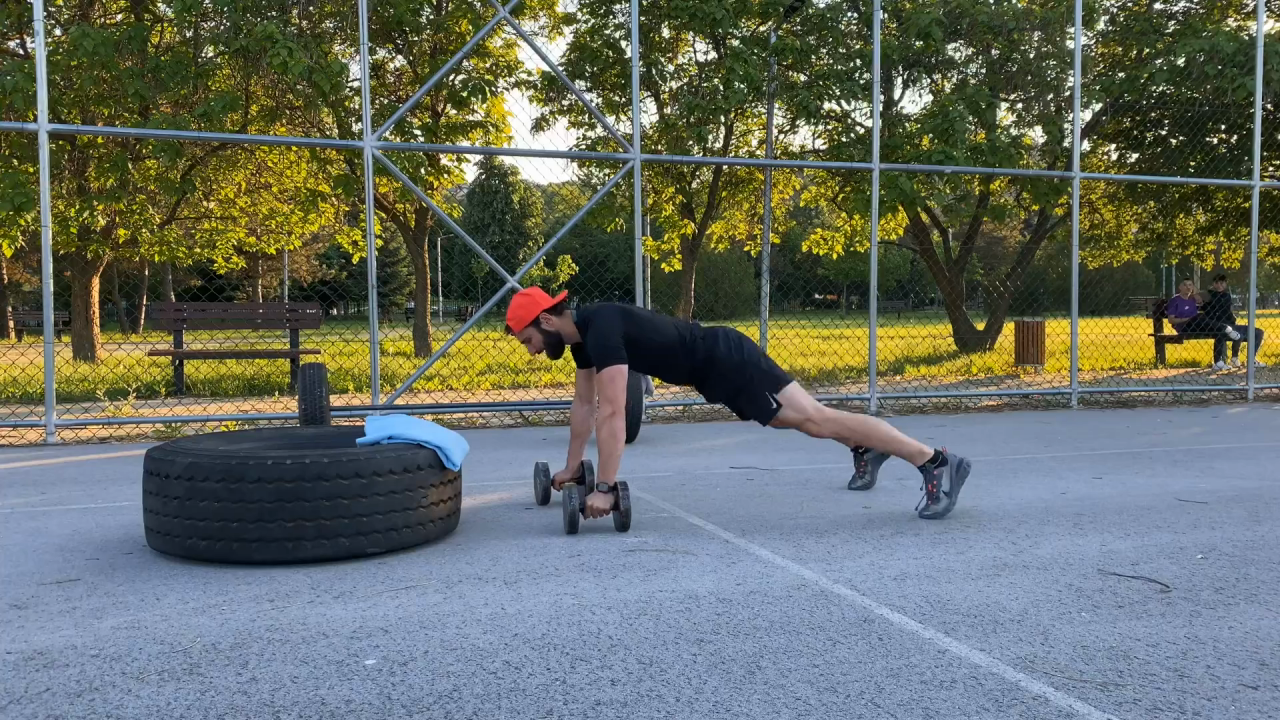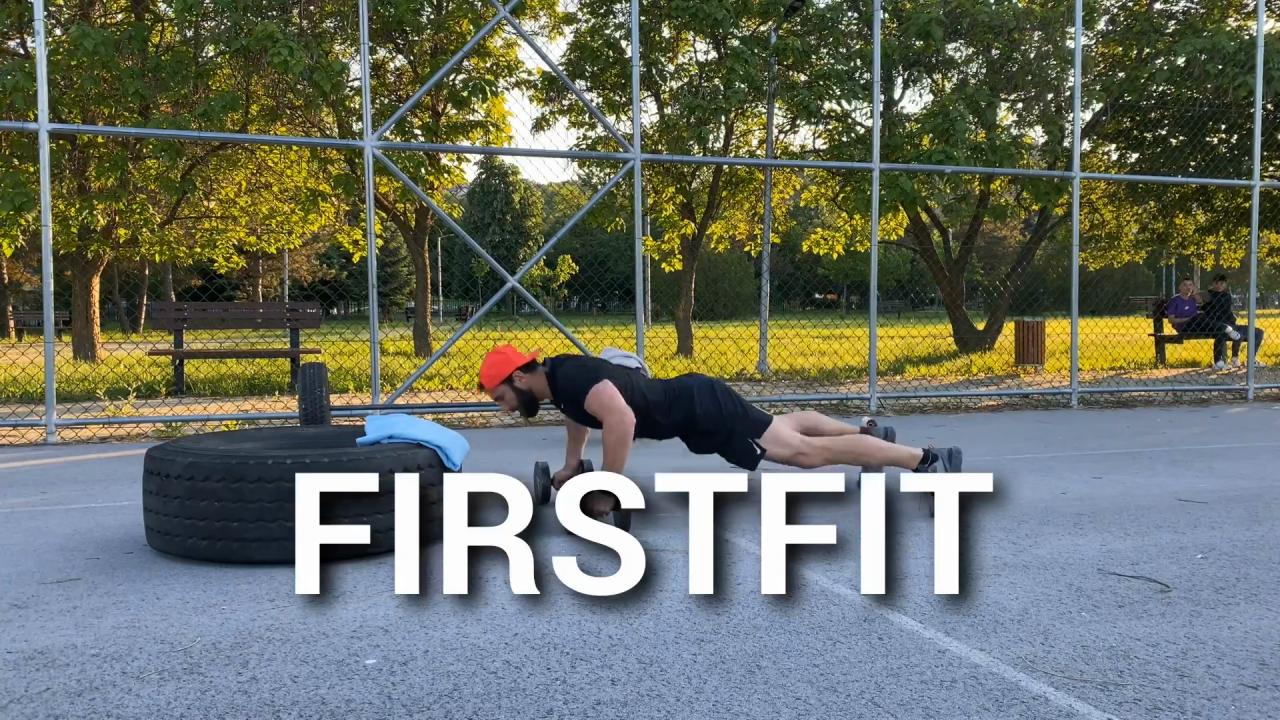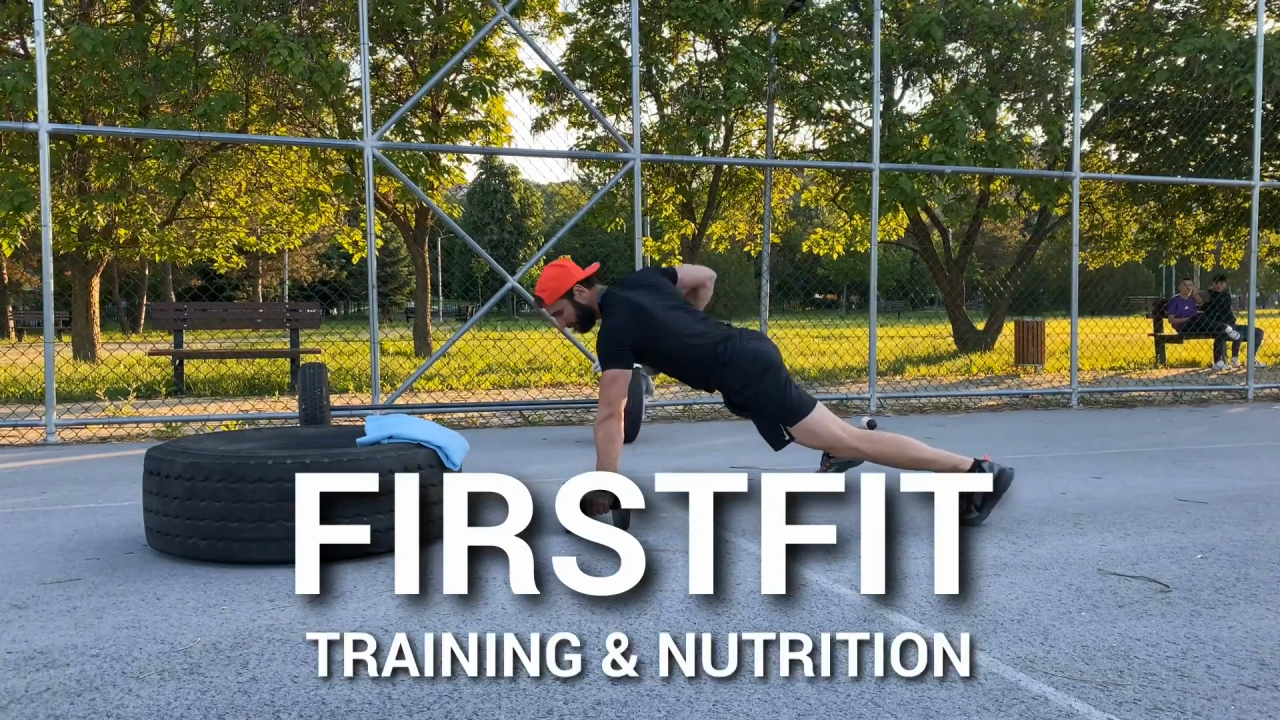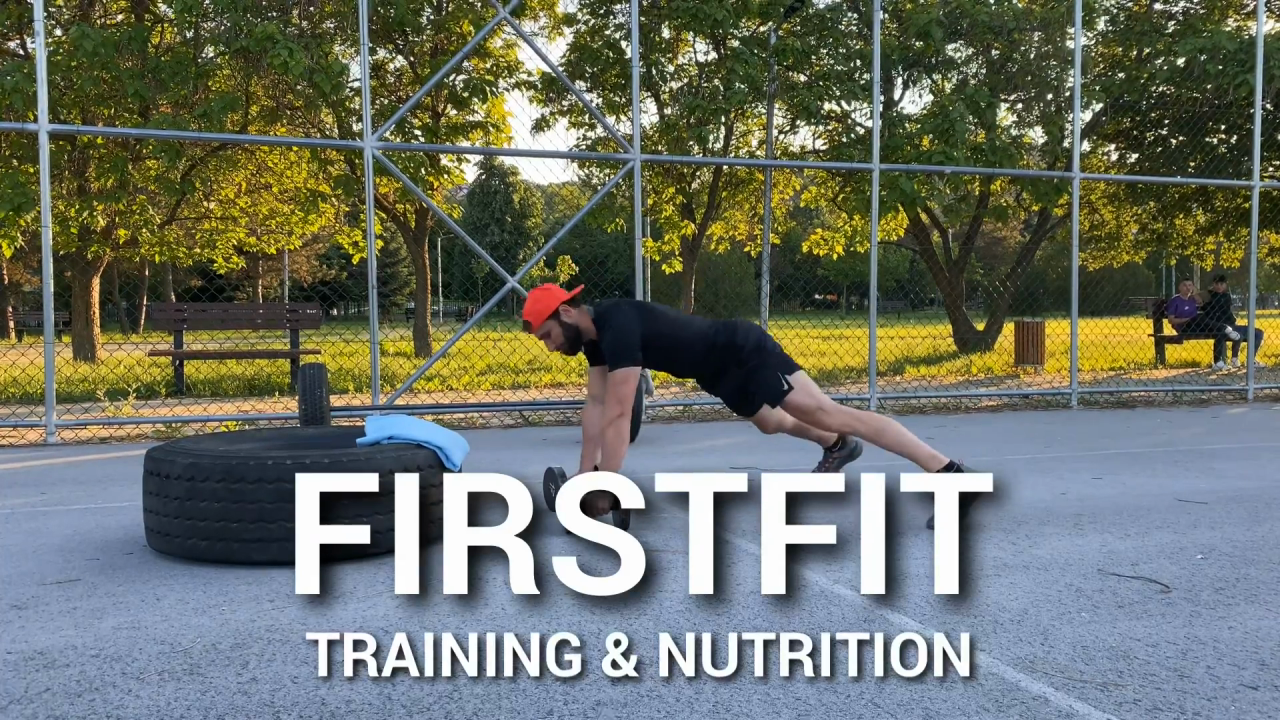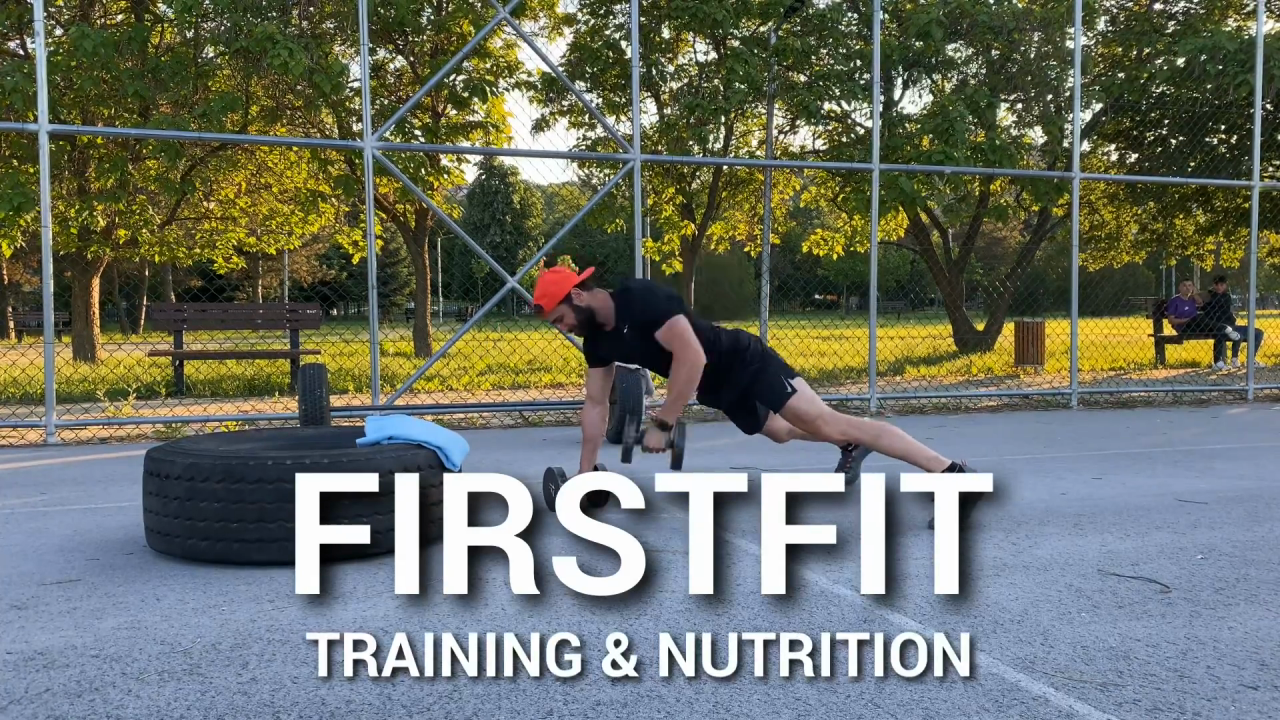
dt=1s
person 1, frame 1
left shoulder: (600, 328)
right shoulder: (582, 334)
left elbow: (612, 413)
right elbow: (584, 402)
left wrist: (604, 489)
right wrist: (571, 467)
left hip: (724, 358)
right hip: (714, 365)
left knee: (816, 418)
right knee: (784, 417)
left ankle: (938, 463)
right ankle: (866, 453)
person 1, frame 2
left shoulder: (570, 375)
right shoulder: (557, 376)
left elbow: (624, 422)
right elbow: (577, 416)
left wrist: (609, 490)
right wrist: (570, 466)
left hip: (703, 409)
right hip: (693, 402)
left knee: (808, 453)
right knee: (791, 424)
left ankle: (930, 459)
right ankle: (871, 433)
person 1, frame 3
left shoulder: (614, 329)
right shoulder: (642, 279)
left elbow: (610, 416)
right elbow: (706, 277)
left wrist: (605, 491)
left hip: (747, 376)
right hip: (749, 346)
left knee: (851, 441)
left ankle: (978, 472)
right ankle: (838, 454)
person 1, frame 4
left shoulder: (617, 325)
right shoulder: (594, 336)
left elbow: (619, 414)
right elbow: (595, 404)
left wrist: (608, 487)
right wrist: (584, 473)
left hip: (745, 351)
right hip: (721, 371)
left knee: (827, 414)
right knee: (771, 420)
left ankle: (952, 474)
right ankle: (837, 446)
person 1, frame 5
left shoulder: (641, 298)
right shoulder: (596, 338)
left elbow: (692, 359)
right elbow: (596, 404)
left wrist: (662, 425)
right wrist: (585, 473)
left hip: (745, 362)
right hip: (723, 389)
left knee: (825, 423)
right knee: (779, 431)
left ankle: (954, 476)
right ankle: (851, 449)
